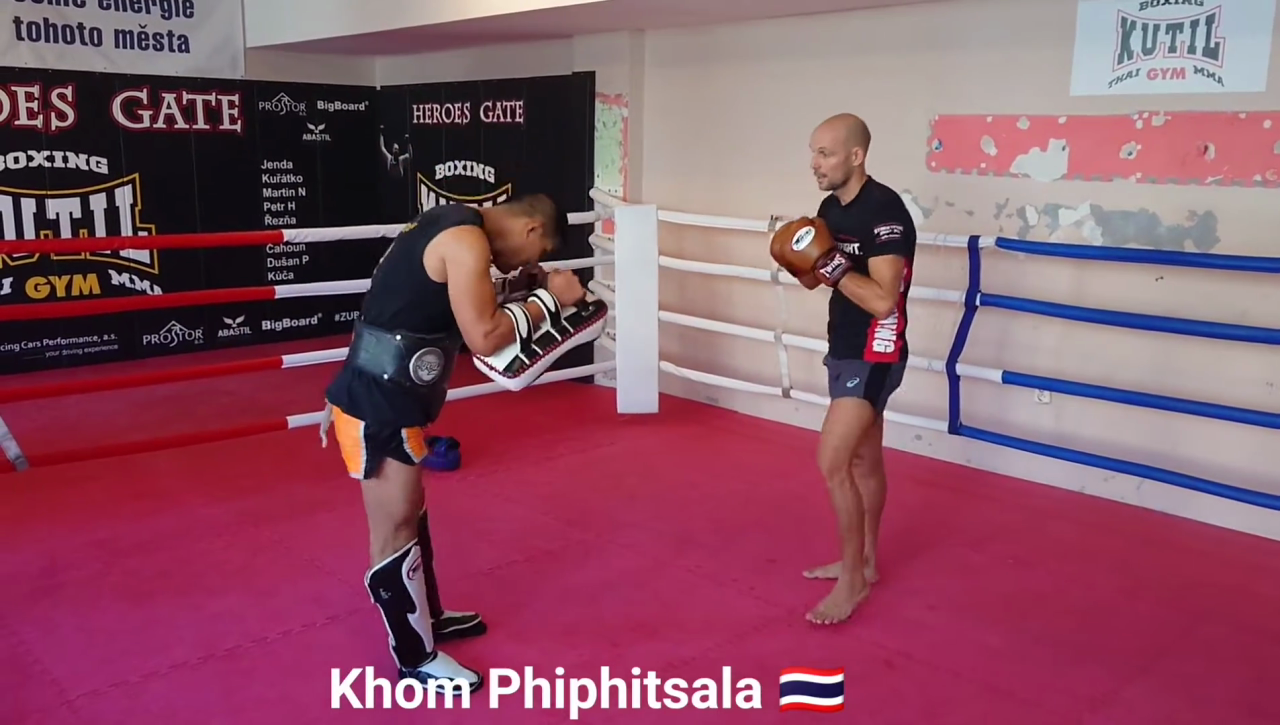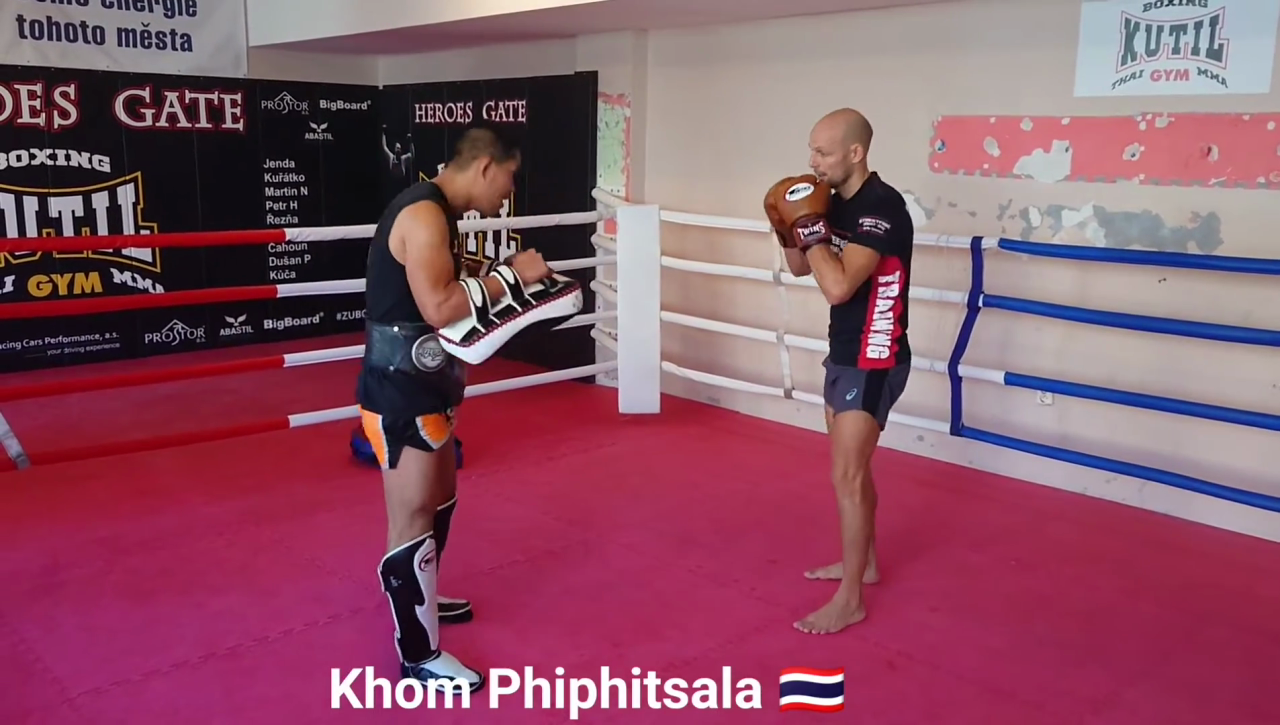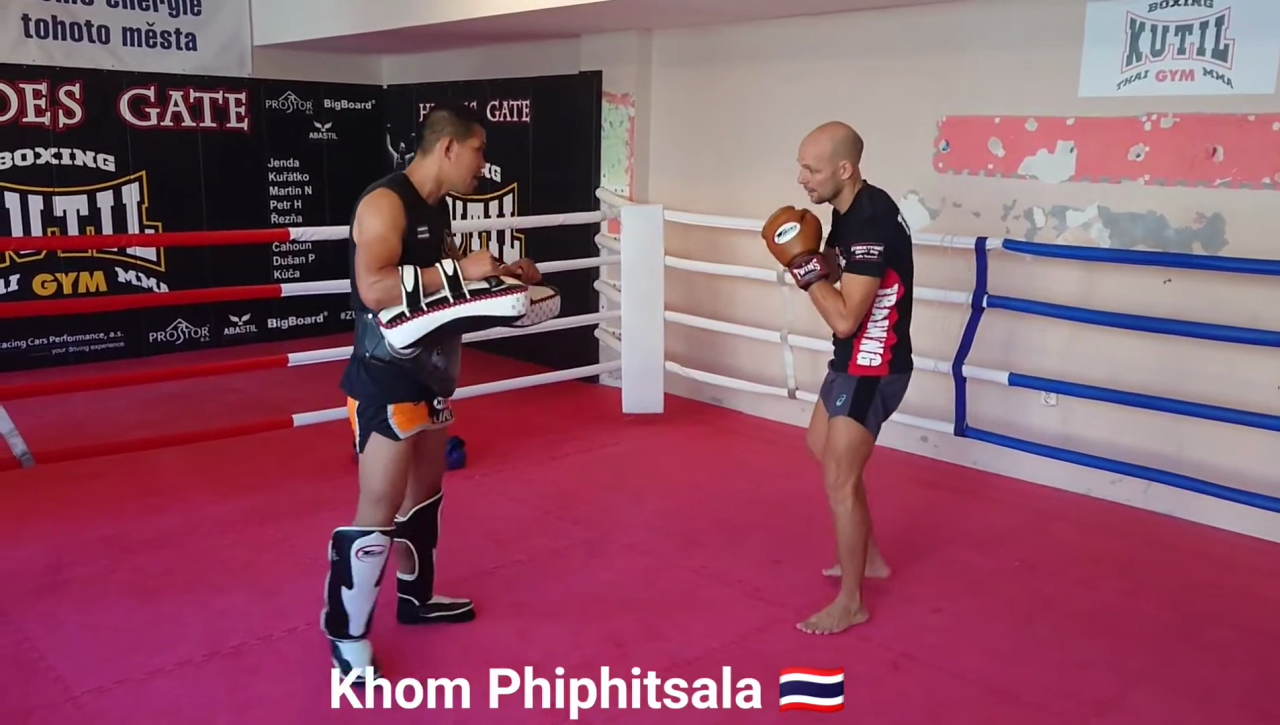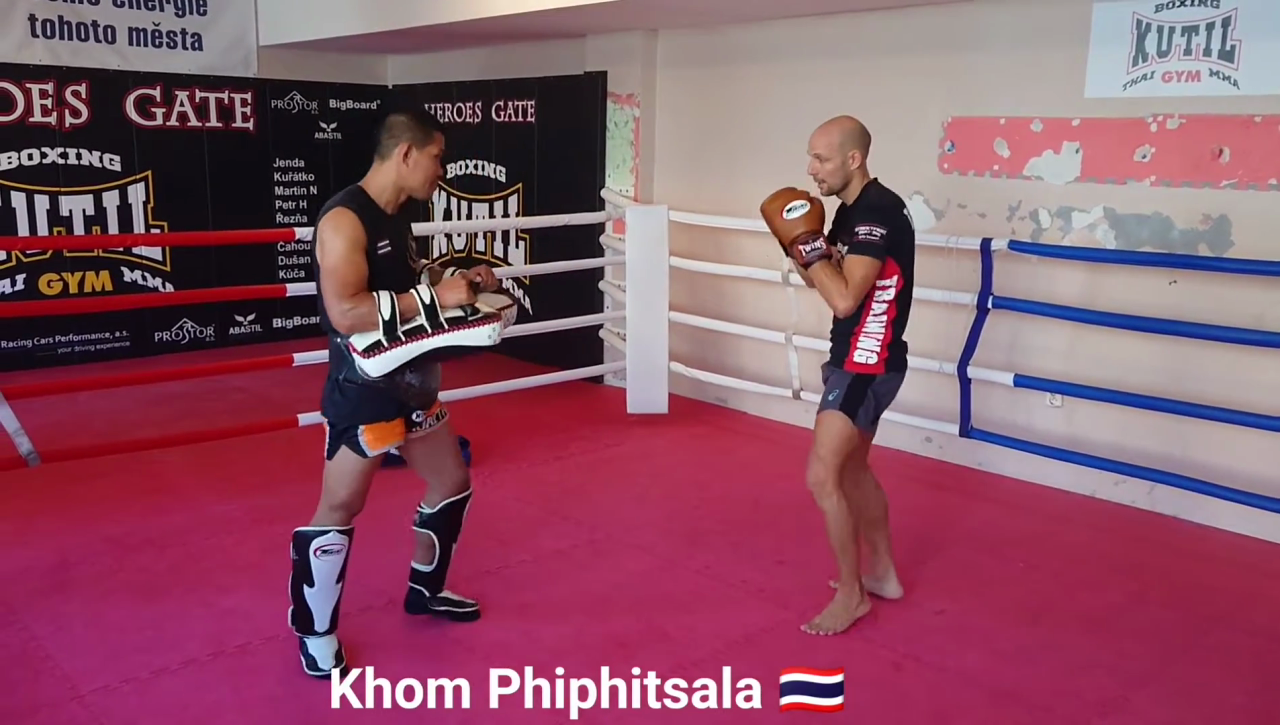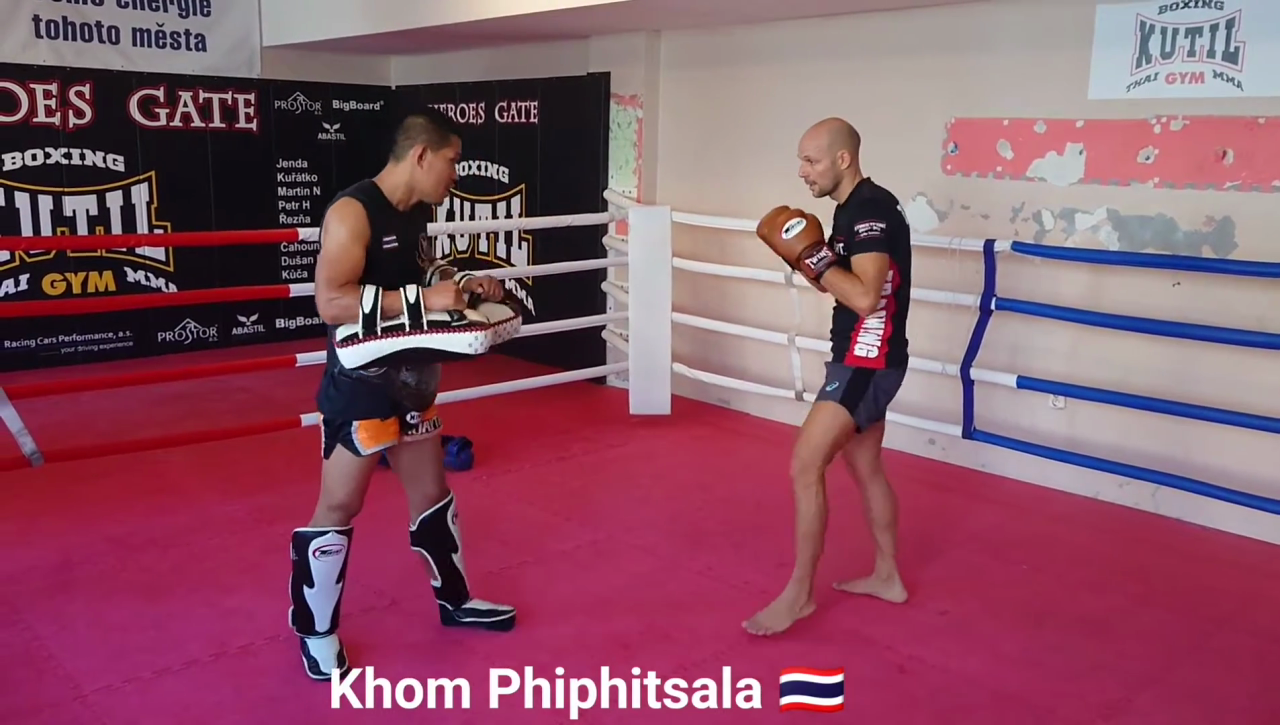
dt=0.3s
person 1, frame 1
left shoulder: (453, 225)
right shoulder: (468, 240)
right elbow: (485, 336)
right wrist: (548, 298)
left hip: (385, 394)
right hip: (382, 403)
left knee: (410, 514)
right knee: (394, 530)
left ankle: (427, 617)
right ankle: (416, 658)
person 1, frame 2
left shoulder: (439, 212)
right shoulder: (423, 215)
right elbow: (440, 308)
left wrist: (508, 280)
right wrist: (510, 275)
left hip: (427, 386)
right hip: (401, 390)
left knee: (439, 499)
right knee: (412, 521)
left ankle: (419, 603)
right ankle: (420, 655)
person 1, frame 3
left shoulder: (436, 207)
right shoulder: (385, 203)
right elbow: (375, 288)
left wrist: (498, 274)
right wrist: (459, 269)
left hip: (428, 375)
right hip: (385, 379)
left knee: (425, 492)
right knee: (379, 510)
left ankle: (416, 596)
right ankle: (347, 634)
person 1, frame 4
left shoulder: (396, 214)
right shoulder: (344, 220)
right elbow: (346, 313)
left wrist: (454, 278)
right wrist: (434, 297)
left hip: (414, 385)
right hip: (363, 392)
left knee: (452, 484)
right knee: (339, 512)
left ankle: (426, 590)
right ankle: (314, 631)
person 1, frame 5
left shoulder: (414, 214)
right shoulder: (352, 211)
right elbow: (333, 302)
left wrist: (463, 284)
right wrist: (425, 300)
left hip: (411, 385)
right hip: (360, 389)
left knee: (433, 499)
right knee: (337, 512)
left ankle: (454, 601)
right ankle: (316, 632)
person 2, frame 1
left shoulder: (885, 211)
right shoulder: (830, 207)
left elbow: (882, 300)
right elbow: (816, 279)
left wrist: (829, 263)
right wrist: (802, 263)
left hip: (875, 357)
right hip: (844, 351)
left knee: (831, 462)
right knee: (864, 459)
left ankle: (852, 579)
right ankle: (862, 560)
person 2, frame 2
left shoulder: (880, 207)
right shoulder: (838, 200)
left elbow: (837, 287)
right elbow: (801, 267)
left wrist: (807, 226)
right wrist: (789, 227)
left hip: (874, 363)
right hip: (846, 355)
left knee: (846, 476)
right knee: (851, 462)
left ankle: (849, 600)
right ankle: (860, 561)
person 2, frame 3
left shoulder: (873, 224)
right shoulder: (849, 209)
left elbow: (844, 319)
right elbow: (834, 273)
left wrist: (802, 265)
right wrist: (813, 259)
left hip: (873, 369)
right hip: (854, 362)
left knee: (838, 482)
right knee: (821, 447)
left ankle: (851, 602)
right ankle: (869, 556)
person 2, frame 4
left shoulder: (878, 213)
right shoulder: (850, 209)
left elbow: (841, 297)
right elbow: (823, 279)
left wrist: (807, 242)
right wrist: (803, 243)
left hip: (866, 366)
right hip: (854, 361)
left knee: (820, 477)
right knee: (850, 467)
left ankle: (852, 593)
right ankle: (882, 573)
person 2, frame 5
left shoulder: (873, 209)
right shoulder: (851, 208)
left elbow: (865, 298)
left wrist: (811, 255)
right wrist: (807, 256)
left hip: (867, 361)
right hip: (865, 359)
left knee: (805, 468)
right knee: (864, 467)
left ankle: (797, 594)
right ankle: (887, 576)
